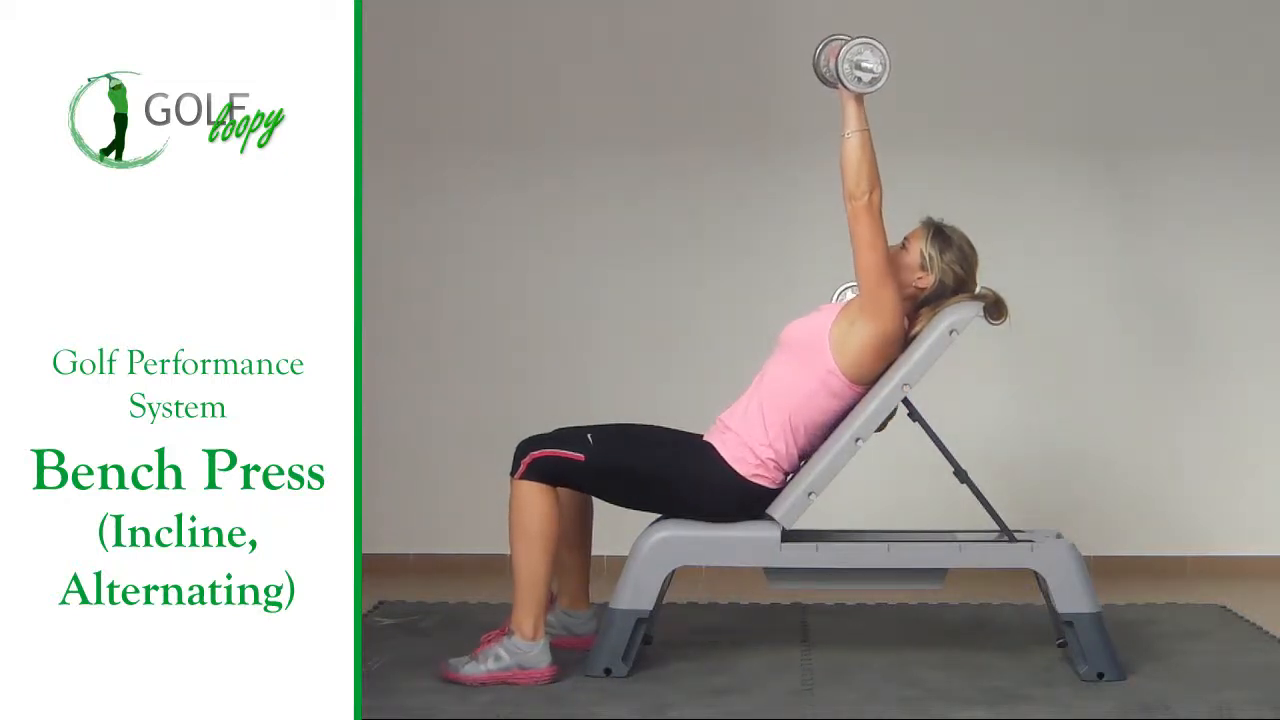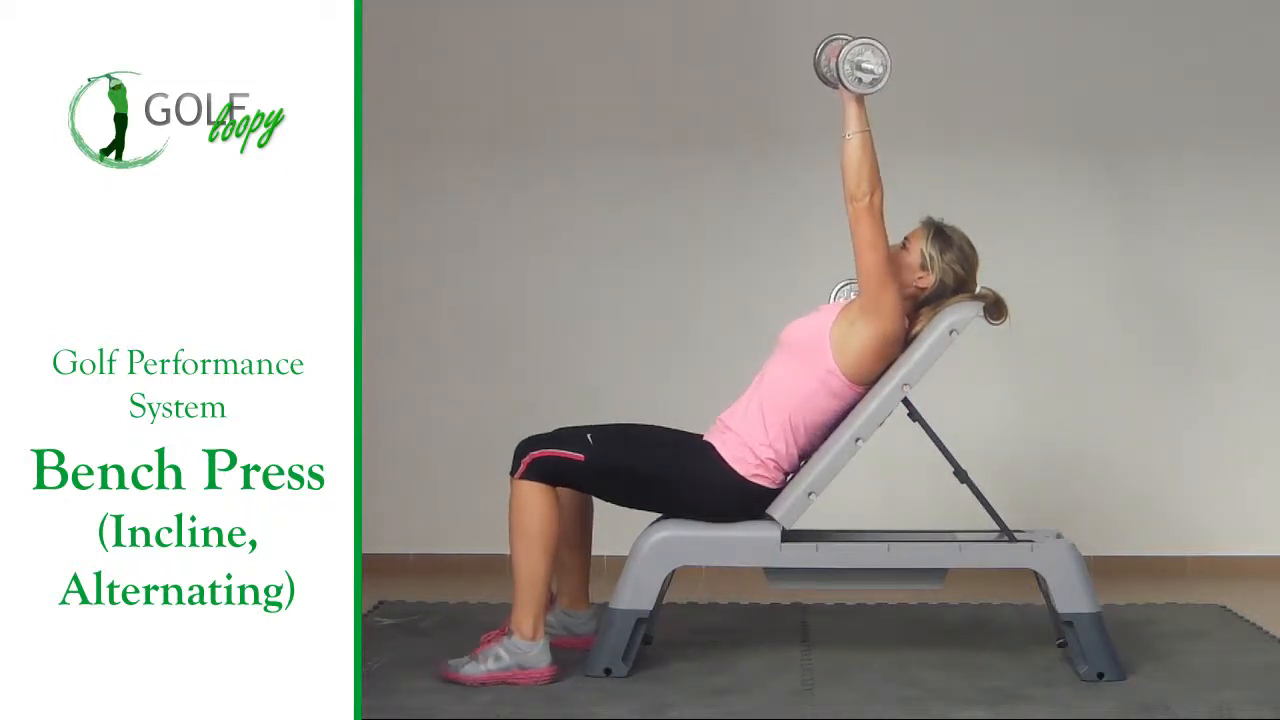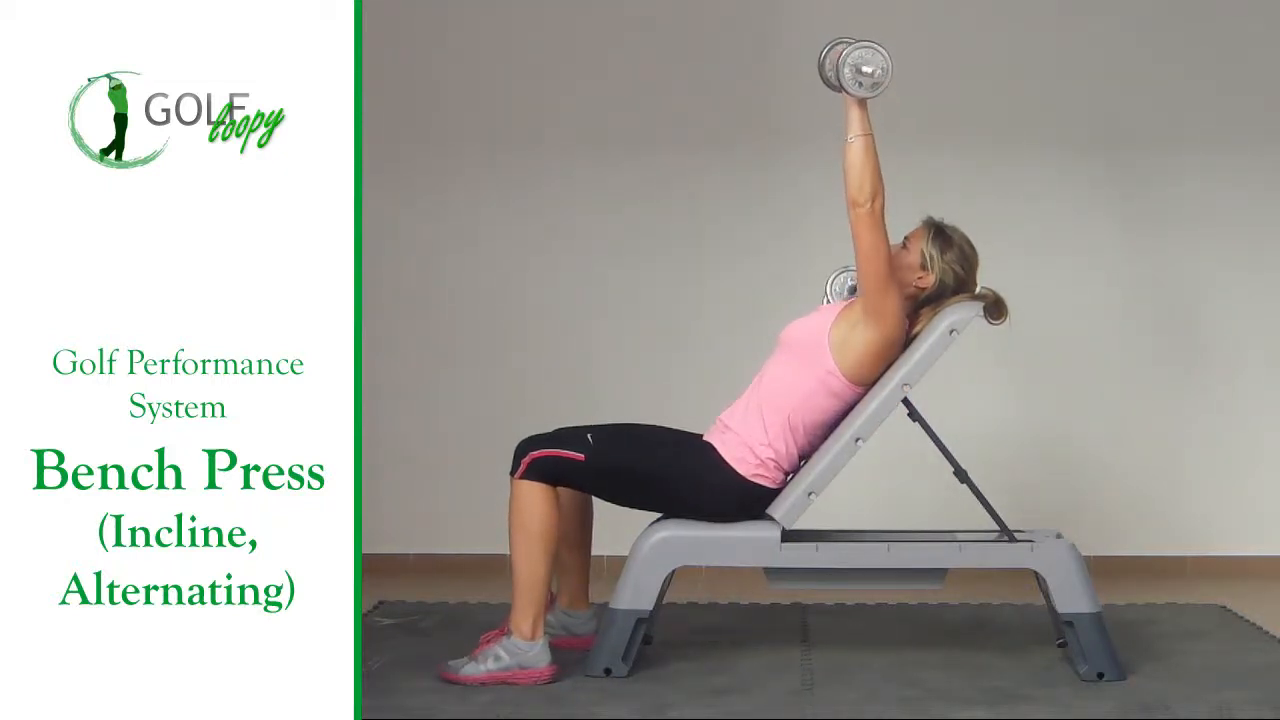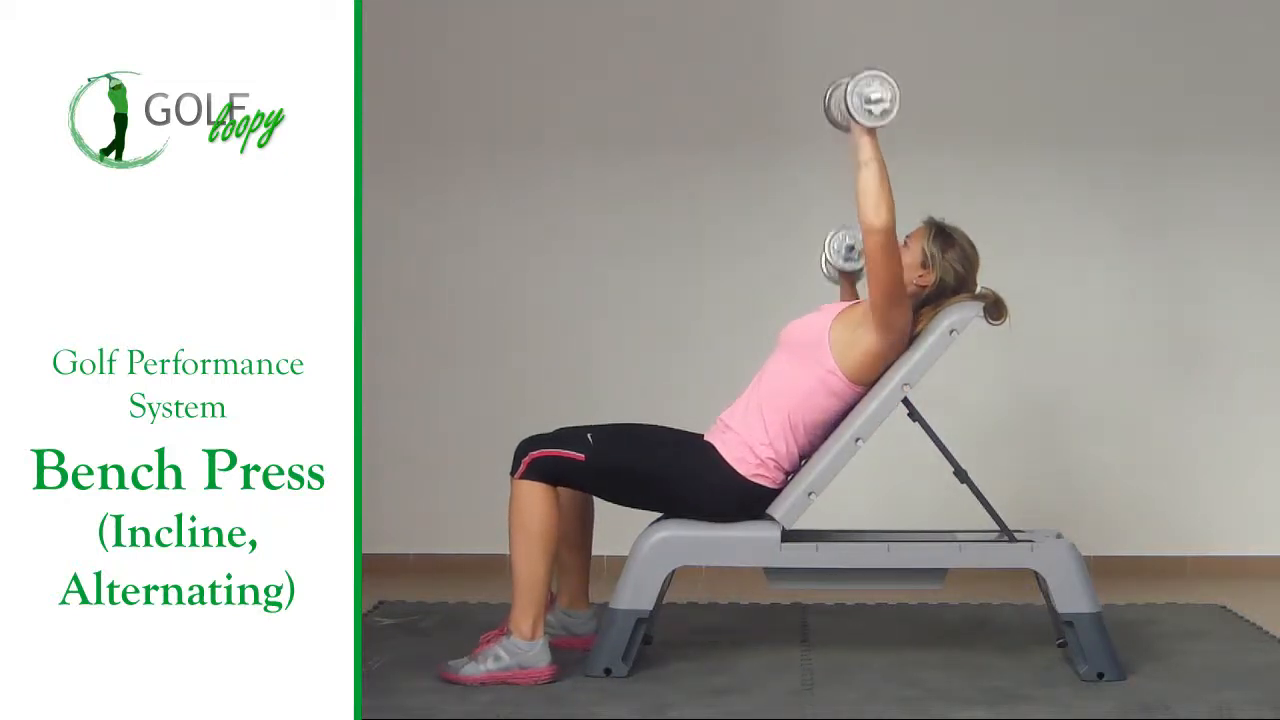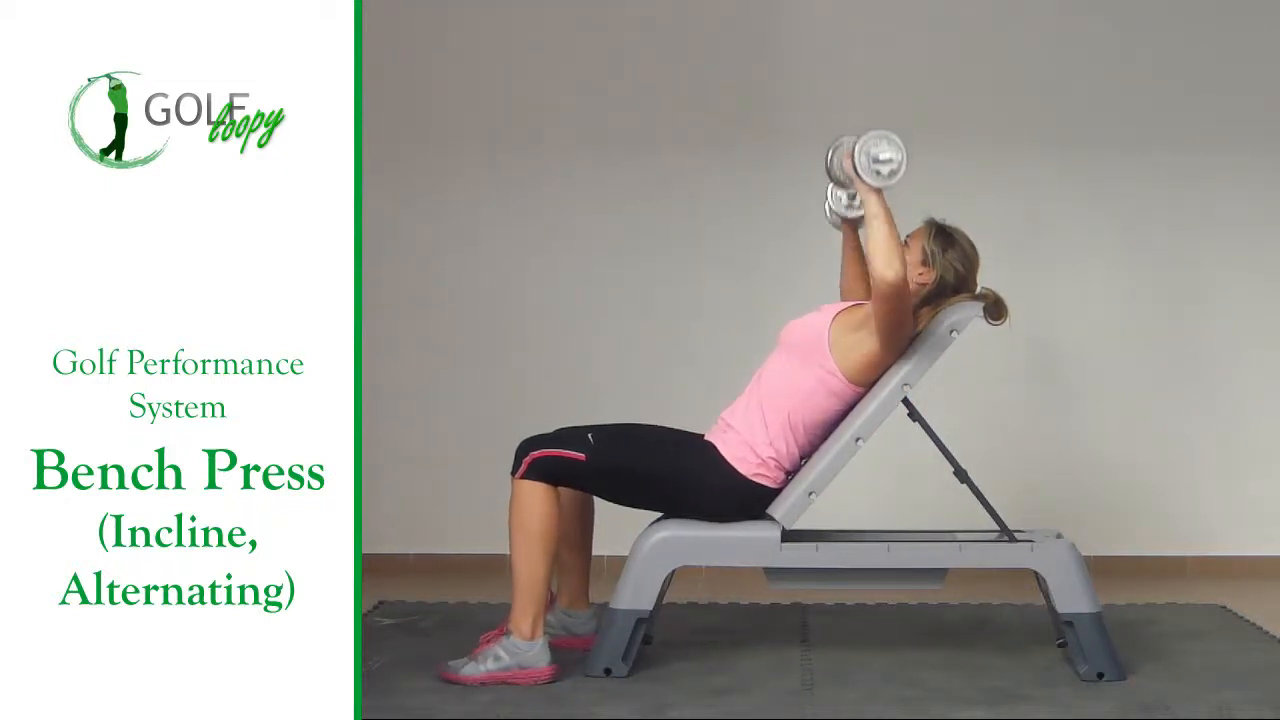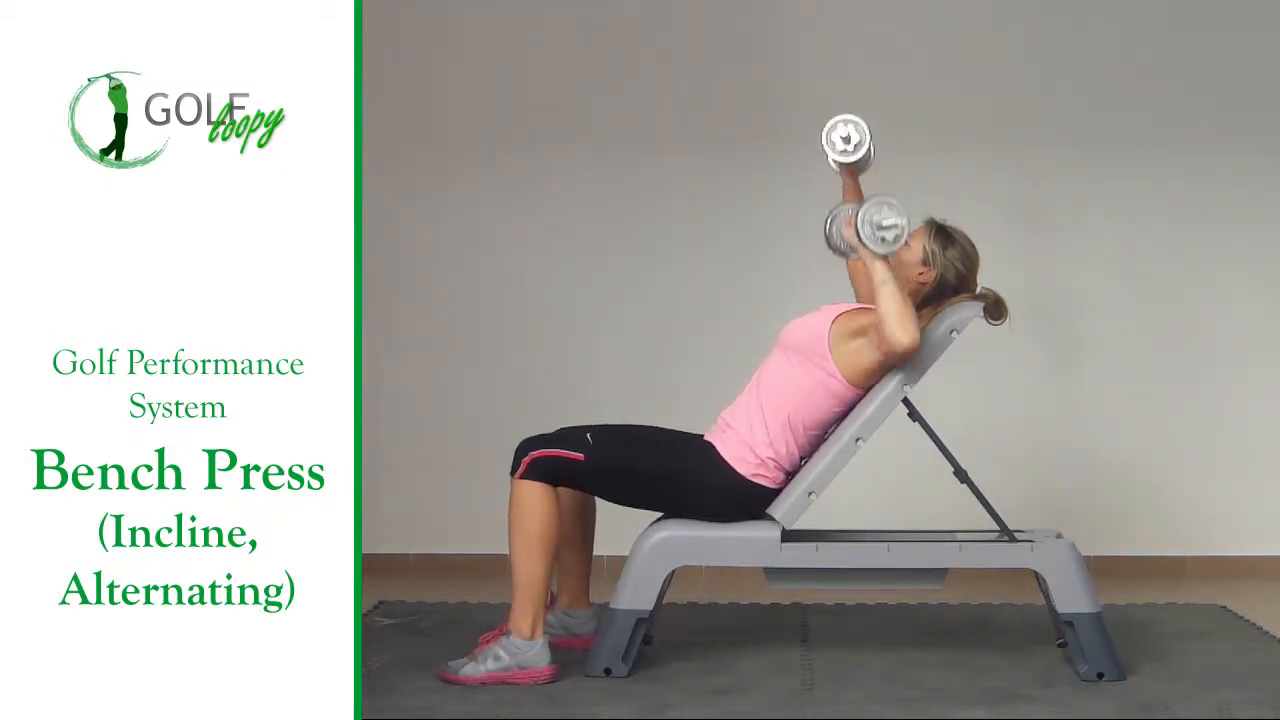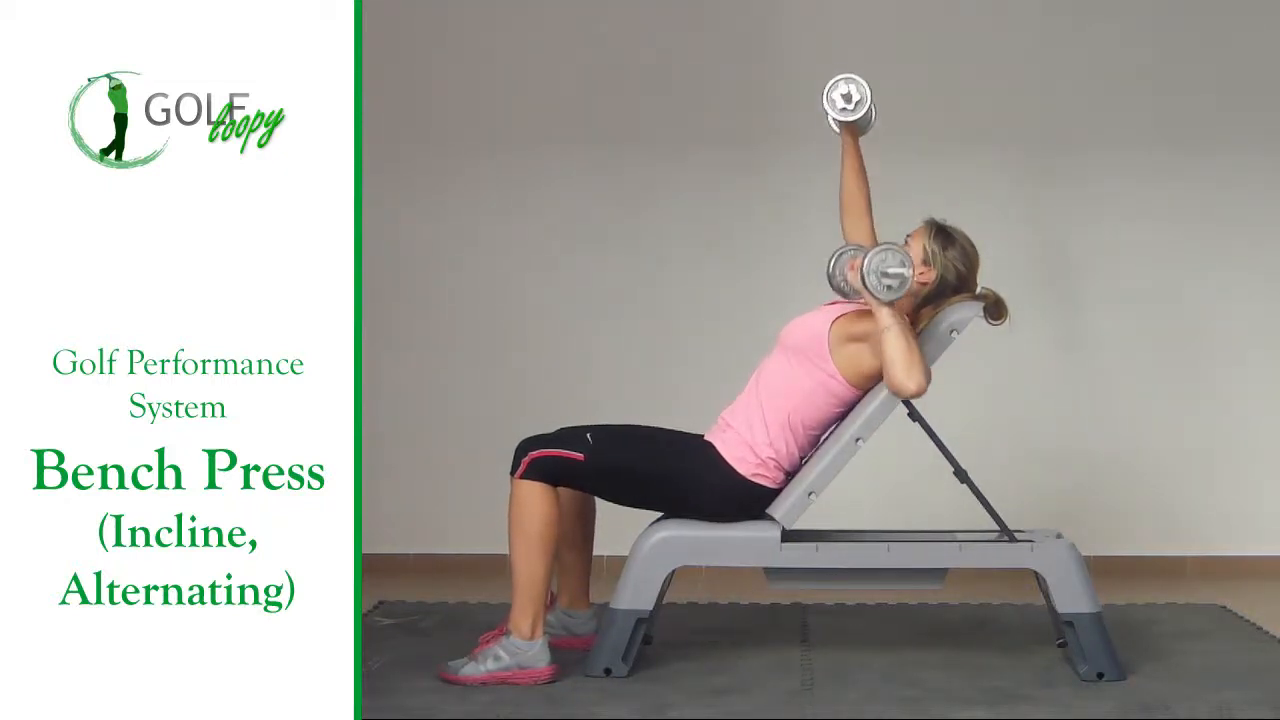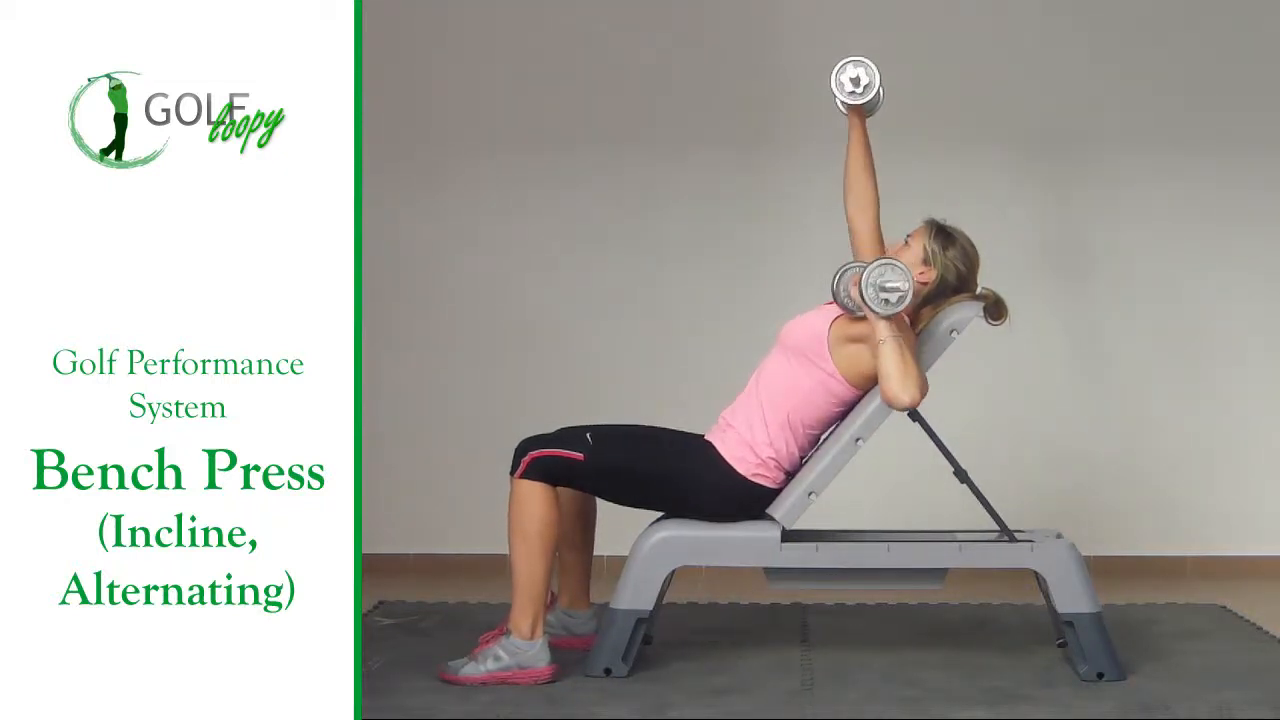
dt=0.2s
person 1, frame 1
left shoulder: (883, 320)
right shoulder: (878, 328)
left elbow: (862, 200)
left wrist: (852, 101)
left hip: (731, 477)
right hip: (729, 460)
left knee: (536, 458)
right knee: (559, 451)
left ankle: (526, 645)
right ankle: (572, 613)
person 1, frame 2
left shoulder: (883, 321)
right shoulder: (876, 328)
left elbow: (863, 201)
right elbow: (861, 407)
left wrist: (854, 100)
left hip: (730, 477)
right hip: (729, 461)
left knee: (537, 460)
right knee: (558, 451)
left ankle: (526, 645)
right ankle: (572, 613)
person 1, frame 3
left shoulder: (883, 322)
right shoulder: (873, 326)
left elbow: (864, 206)
left wrist: (855, 107)
left hip: (730, 476)
right hip: (729, 462)
left knee: (536, 458)
right knee: (561, 453)
left ankle: (524, 643)
right ankle: (572, 612)
person 1, frame 4
left shoulder: (891, 325)
right shoulder: (873, 324)
left elbow: (876, 227)
left wrist: (865, 139)
right wrist: (846, 282)
left hip: (730, 475)
right hip: (730, 462)
left knee: (537, 458)
right knee: (561, 453)
left ankle: (525, 644)
right ankle: (571, 613)
person 1, frame 5
left shoulder: (889, 330)
right shoulder: (875, 317)
left elbow: (891, 278)
right elbow: (861, 287)
left wrist: (874, 192)
right wrist: (852, 223)
left hip: (731, 475)
right hip: (730, 464)
left knee: (537, 459)
right knee: (562, 454)
left ankle: (525, 645)
right ankle: (571, 615)
person 1, frame 6
left shoulder: (889, 328)
right shoulder: (881, 317)
left elbow: (905, 341)
right elbow: (865, 261)
left wrist: (878, 263)
right wrist: (850, 180)
left hip: (731, 477)
right hip: (730, 463)
left knee: (537, 459)
right knee: (561, 451)
left ankle: (524, 647)
right ankle: (571, 615)
person 1, frame 7
left shoulder: (886, 331)
right shoulder: (877, 315)
left elbow: (911, 384)
right elbow: (857, 228)
left wrist: (884, 308)
right wrist: (850, 140)
left hip: (730, 476)
right hip: (730, 462)
left knee: (536, 458)
right knee: (559, 450)
left ankle: (524, 645)
right ankle: (572, 612)
person 1, frame 8
left shoulder: (893, 331)
right shoulder: (879, 311)
left elbow: (905, 394)
right elbow: (860, 212)
left wrist: (878, 318)
right wrist: (856, 121)
left hip: (731, 476)
right hip: (730, 462)
left knee: (536, 459)
right knee: (560, 455)
left ankle: (524, 644)
right ankle: (572, 613)
